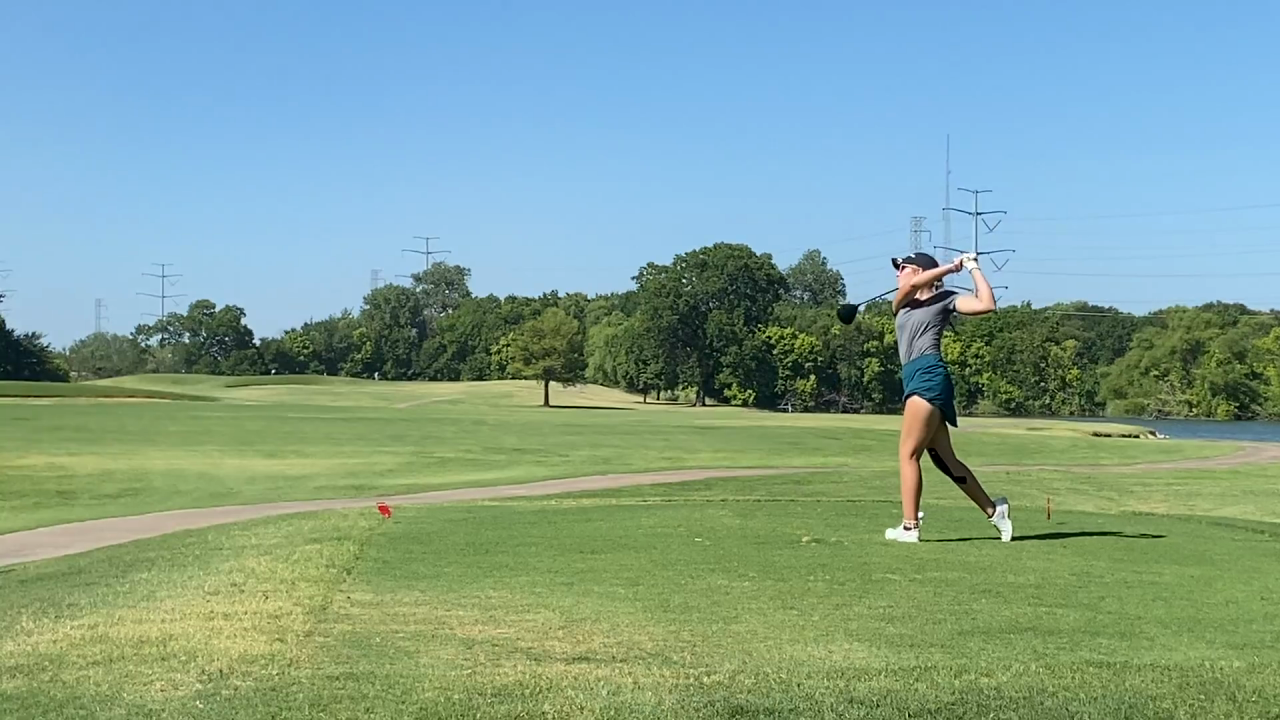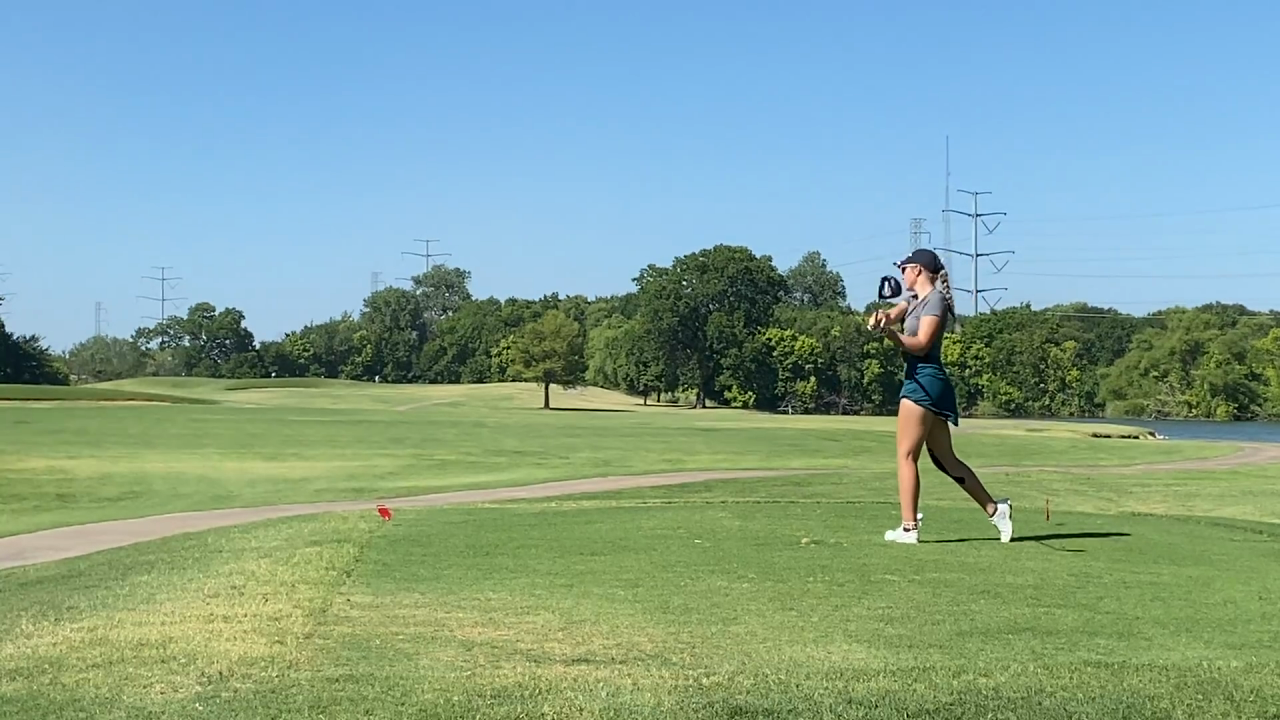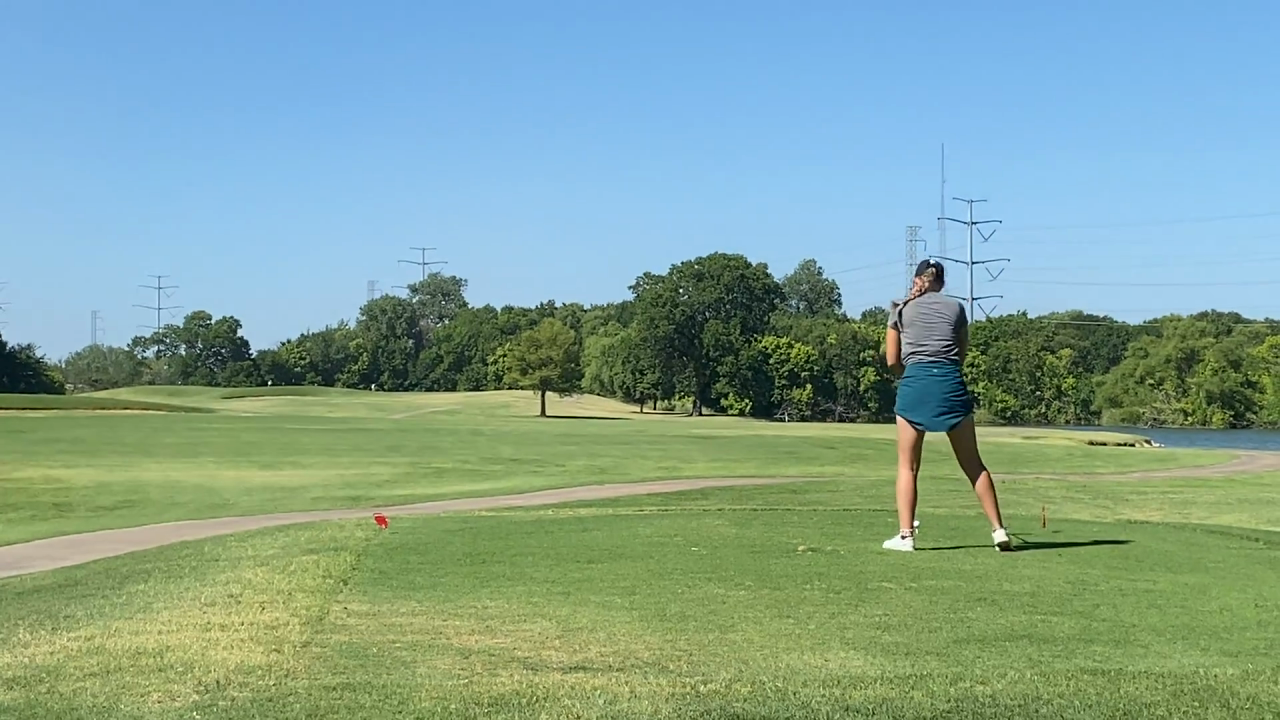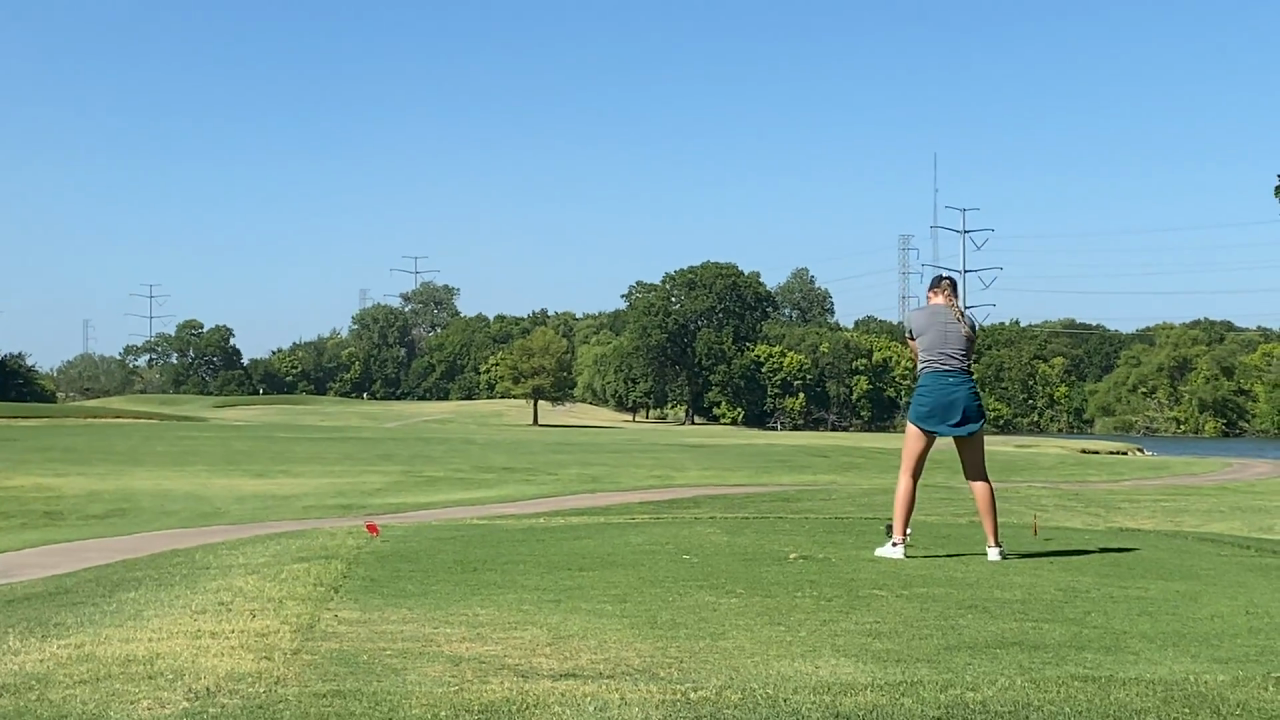
dt=0.5s
person 1, frame 1
left shoulder: (945, 298)
right shoulder: (901, 303)
left elbow: (987, 304)
right elbow: (912, 284)
left wrist: (973, 268)
right wrist: (953, 266)
left hip: (929, 376)
right hip: (915, 379)
left knee: (908, 453)
right knee: (944, 459)
left ankle: (909, 526)
right ankle: (993, 510)
person 1, frame 2
left shoulder: (935, 299)
right shoulder: (913, 300)
left elbow: (918, 346)
right elbow: (891, 316)
left wrist: (890, 330)
right wrist: (879, 320)
left hip: (925, 379)
right hip: (928, 382)
left knee: (906, 455)
right knee: (944, 458)
left ankle: (909, 528)
right ankle: (995, 510)
person 1, frame 3
left shoulder: (900, 308)
right shoulder: (956, 307)
left elbow: (893, 360)
right elbow: (961, 354)
left hip: (915, 385)
right hip: (951, 384)
left knee: (907, 466)
right knee: (972, 462)
left ankle: (905, 535)
right ankle: (998, 529)
person 1, frame 4
left shoulder: (915, 317)
right shoulder: (967, 322)
left hip: (930, 392)
right hip: (965, 392)
left knee: (908, 472)
right knee: (977, 474)
left ankle: (897, 542)
right ankle: (993, 546)
